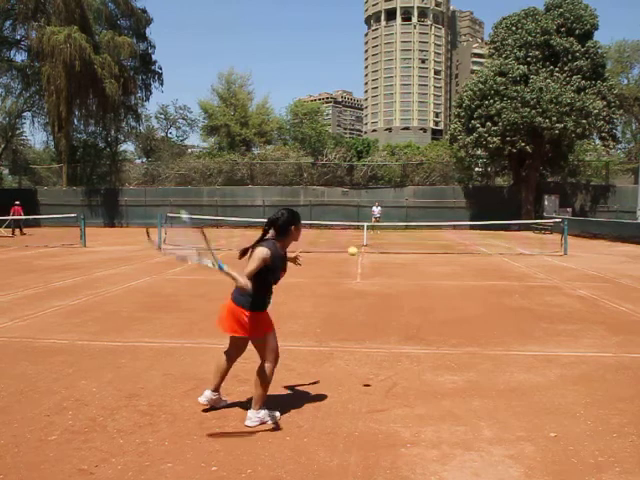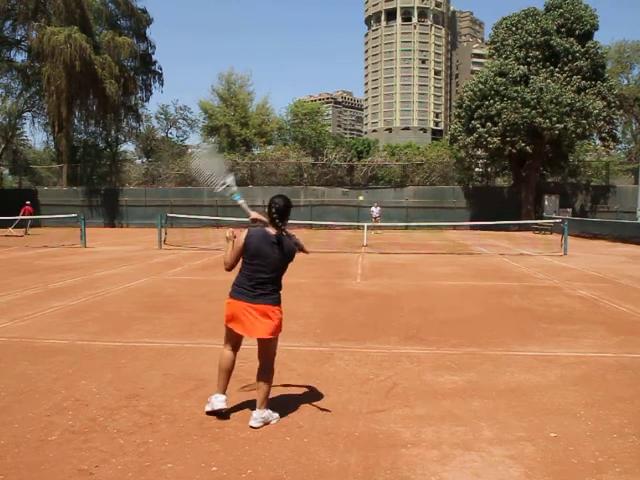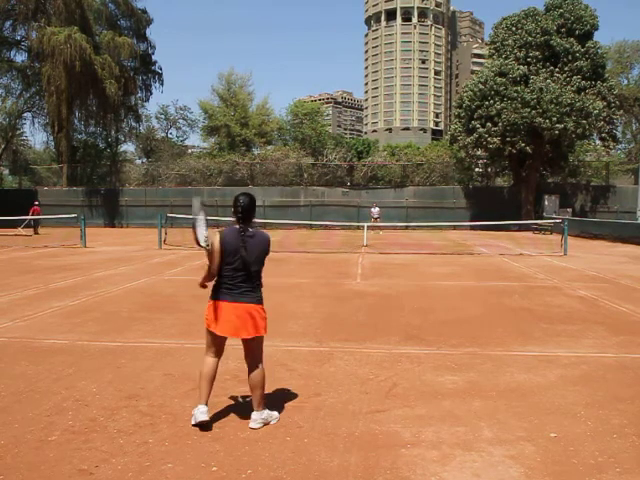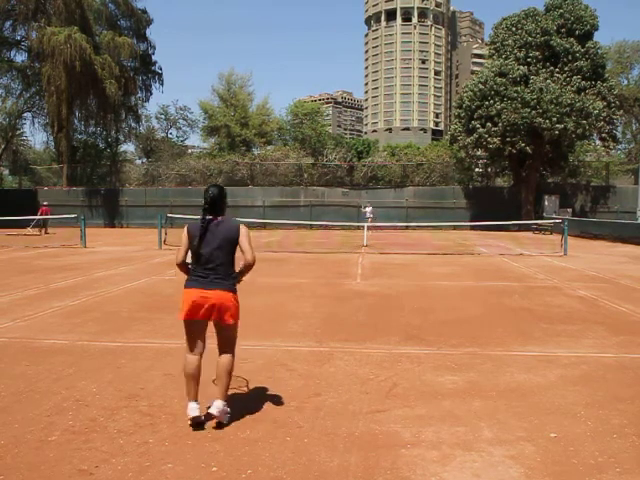
dt=0.4s
person 1, frame 1
left shoulder: (274, 243)
right shoulder: (267, 251)
left elbow: (244, 253)
right elbow: (243, 276)
left wrist: (286, 258)
right wrist: (239, 279)
left hip: (238, 305)
right hip: (253, 311)
left knee: (234, 350)
right knee: (270, 359)
left ankle: (211, 394)
right ankle: (256, 412)
person 1, frame 2
left shoulder: (248, 234)
right shoulder: (292, 243)
left elbow: (228, 264)
left wrist: (231, 242)
right wrist: (261, 222)
left hip: (239, 301)
right hip: (268, 308)
left knee: (229, 347)
right knee: (266, 359)
left ankle: (219, 397)
right ankle: (260, 412)
person 1, frame 3
left shoulder: (221, 237)
right shoulder: (264, 239)
left elbow: (211, 273)
left wrist: (205, 283)
left hip: (221, 304)
right hip: (250, 306)
left knee: (212, 355)
right knee: (255, 362)
left ankle: (202, 409)
right ankle: (259, 412)
person 1, frame 4
left shoulder: (191, 228)
right shoulder: (237, 228)
left elbow: (180, 262)
right elbow: (250, 261)
right wrist: (237, 276)
left hip: (194, 292)
right hip: (224, 295)
left knee: (194, 351)
right knee: (226, 351)
left ankle: (193, 406)
right ankle: (220, 403)
